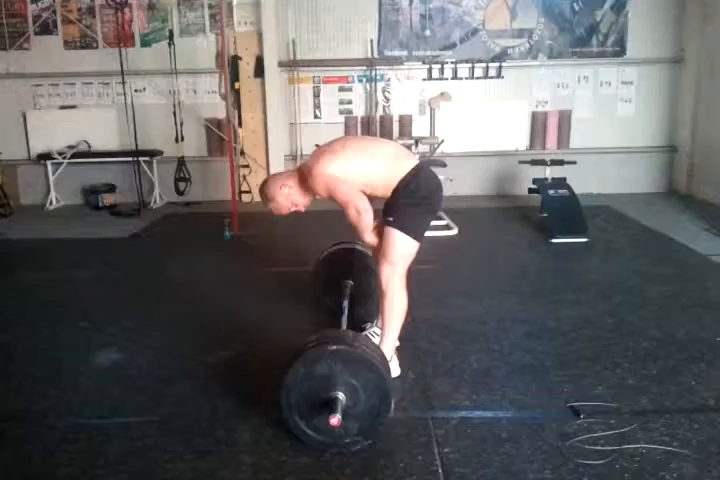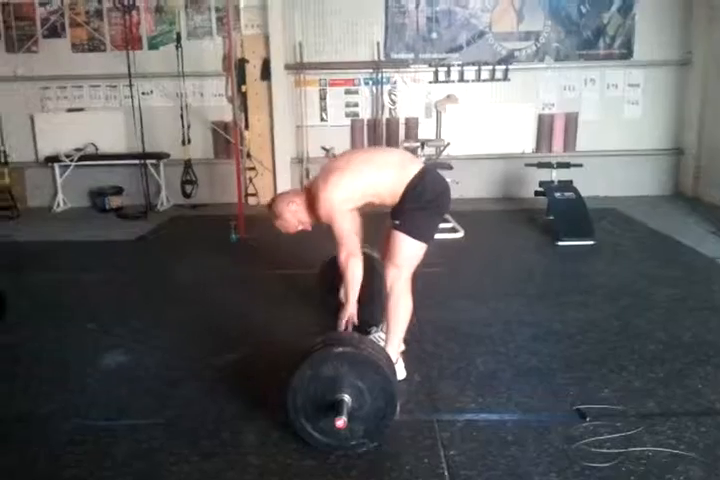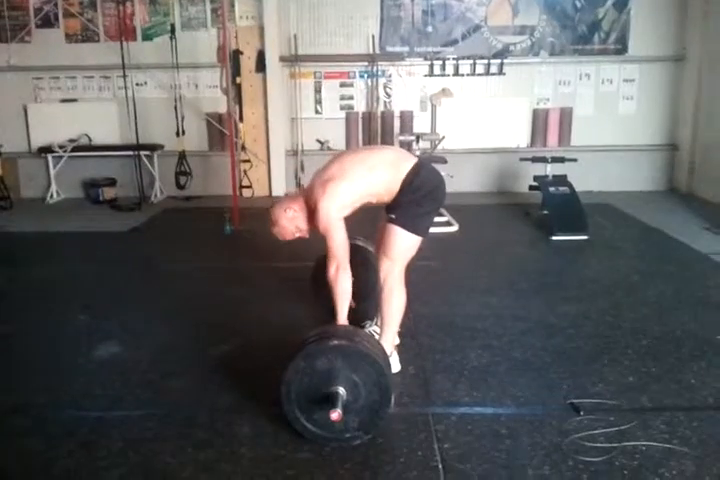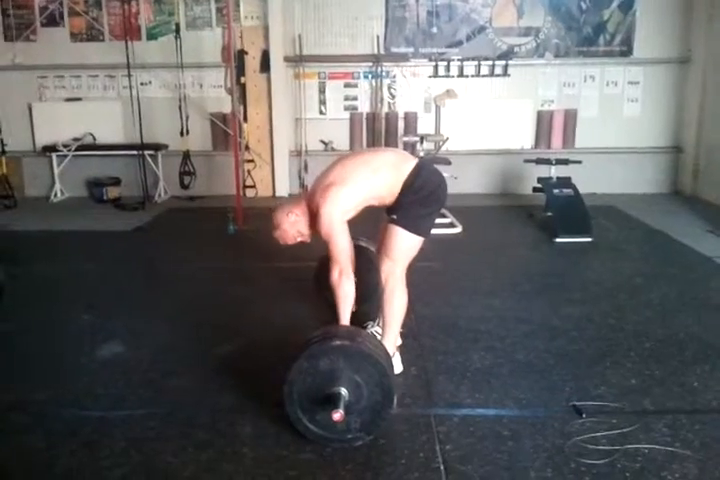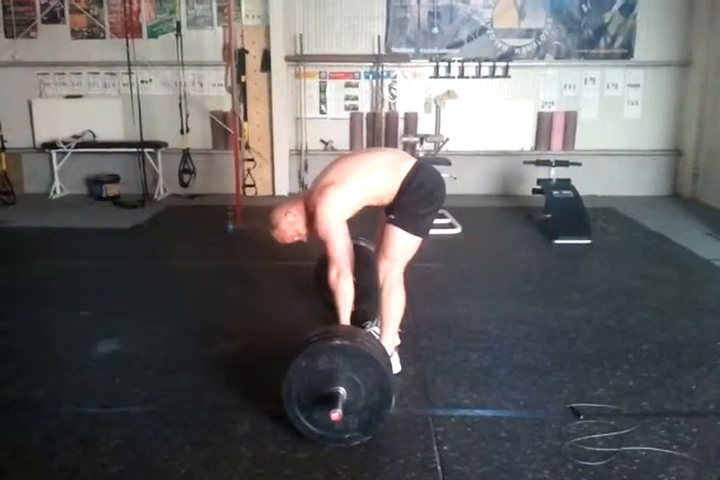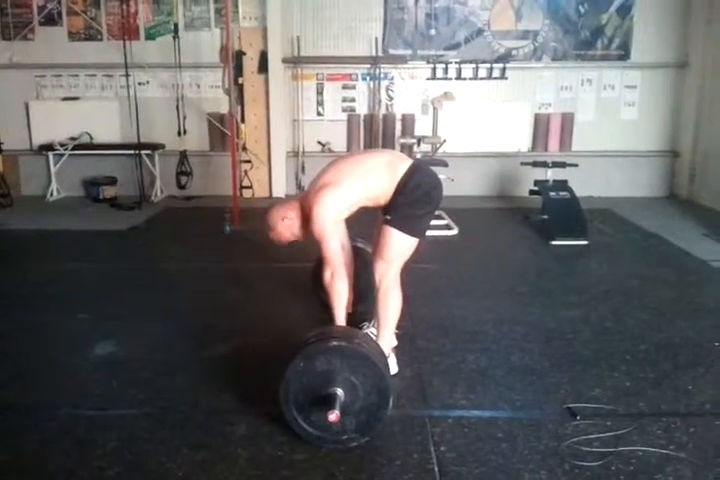
dt=0.3s
person 1, frame 1
left shoulder: (316, 176)
right shoulder: (317, 166)
left elbow: (360, 208)
left wrist: (368, 236)
right wrist: (371, 233)
left hip: (417, 189)
right hip: (411, 181)
left knee: (390, 273)
right knee: (383, 260)
left ankle: (386, 359)
right ankle: (385, 329)
person 1, frame 2
left shoulder: (324, 199)
right shoulder: (323, 186)
left elbow: (350, 254)
right elbow: (352, 219)
left wrist: (350, 304)
right wrist: (348, 281)
left hip: (424, 193)
right hip: (420, 184)
left knee: (396, 277)
right knee: (391, 264)
left ankle: (392, 361)
right ankle: (391, 335)
person 1, frame 3
left shoulder: (323, 206)
right shoulder: (317, 192)
left elbow: (338, 267)
right elbow: (339, 240)
left wrist: (341, 321)
right wrist: (344, 290)
left hip: (420, 187)
right hip: (413, 178)
left knee: (389, 270)
right knee: (384, 259)
left ankle: (386, 353)
right ankle: (386, 328)
person 1, frame 4
left shoulder: (325, 211)
right shoulder: (318, 196)
left elbow: (341, 272)
right elbow: (344, 246)
left wrist: (343, 327)
right wrist: (349, 294)
left hip: (422, 188)
right hip: (415, 178)
left knee: (390, 270)
right knee: (385, 259)
left ankle: (387, 354)
right ankle: (388, 328)
person 1, frame 5
left shoulder: (323, 212)
right shoulder: (319, 196)
left elbow: (339, 272)
right elbow: (345, 244)
left wrist: (344, 327)
right wrist: (349, 296)
left hip: (420, 187)
right hip: (414, 177)
left knee: (389, 270)
right knee: (384, 259)
left ankle: (386, 354)
right ankle: (386, 328)
person 1, frame 6
left shoulder: (318, 212)
right shoulder: (317, 197)
left elbow: (334, 273)
right elbow: (343, 246)
left wrist: (340, 326)
right wrist: (348, 295)
left hip: (416, 188)
right hip: (411, 179)
left knee: (385, 271)
right knee: (381, 262)
left ankle: (383, 355)
right ankle: (383, 329)
